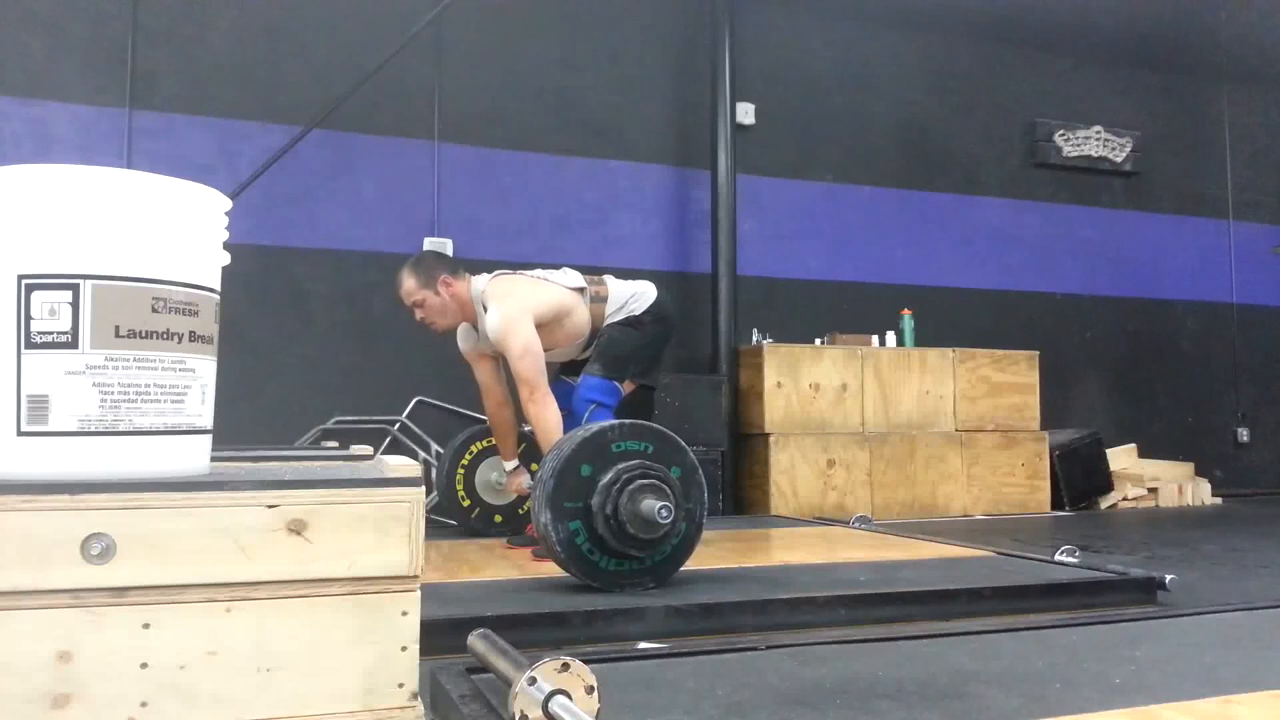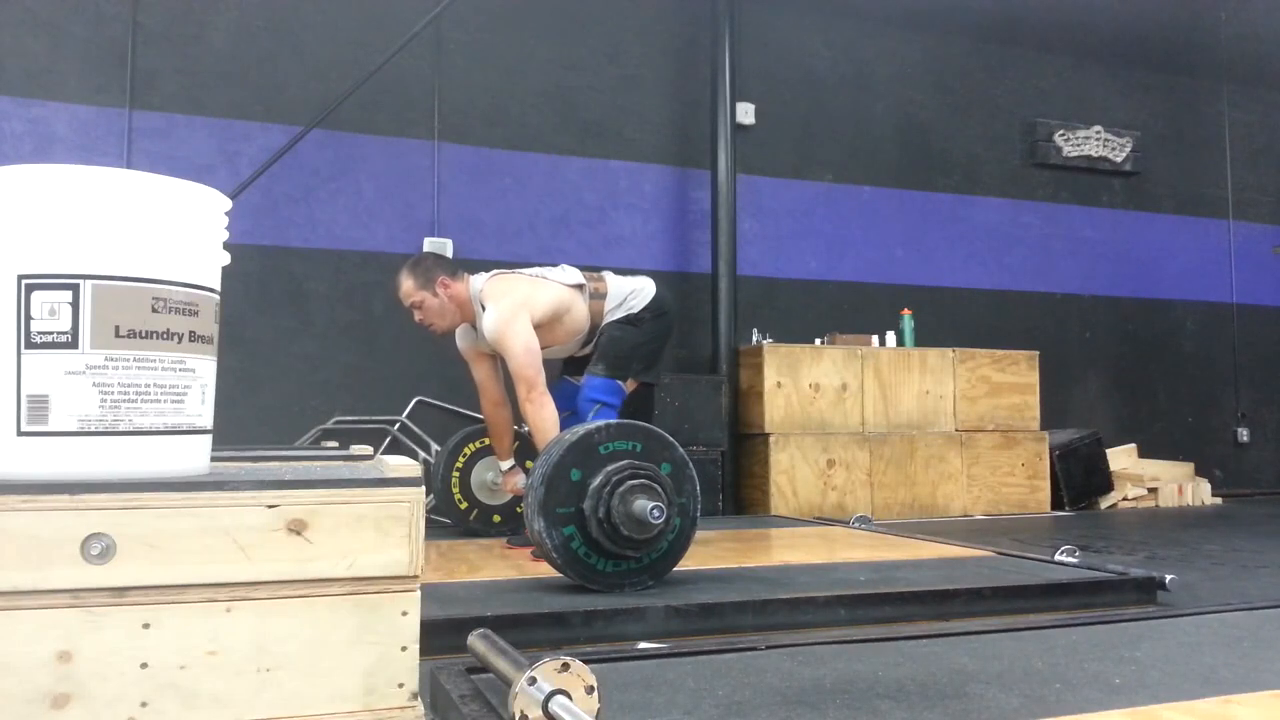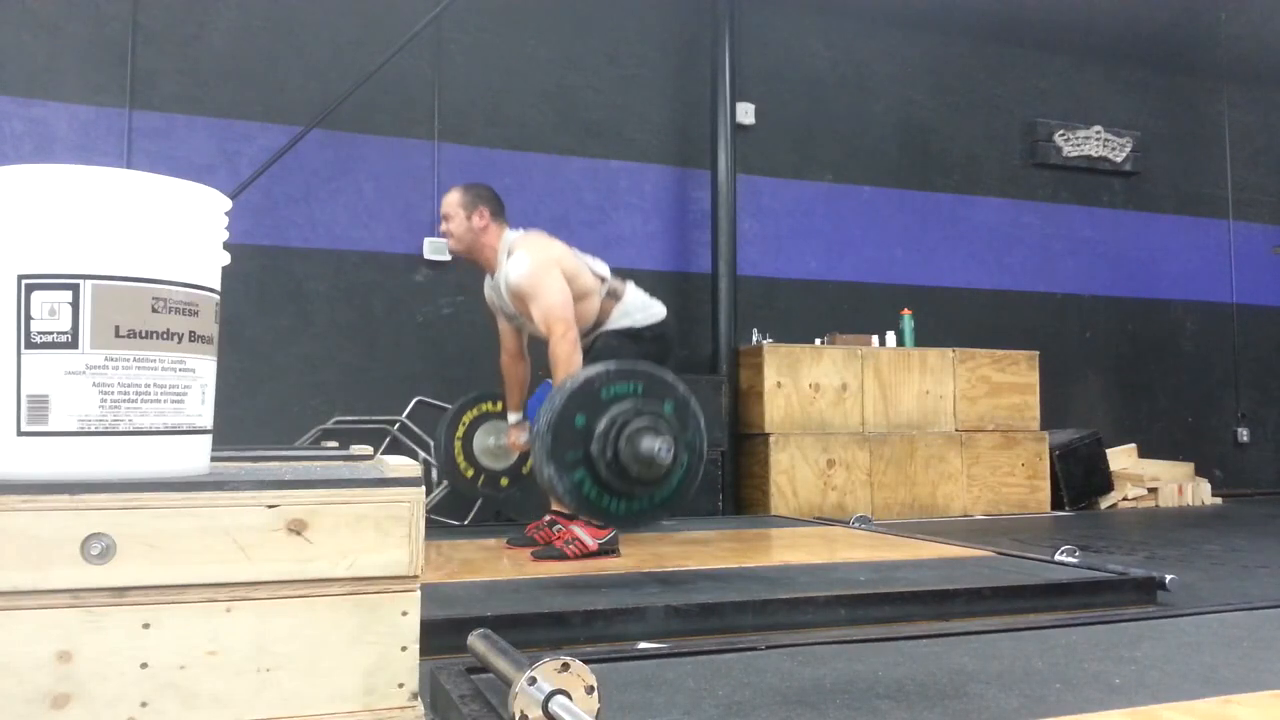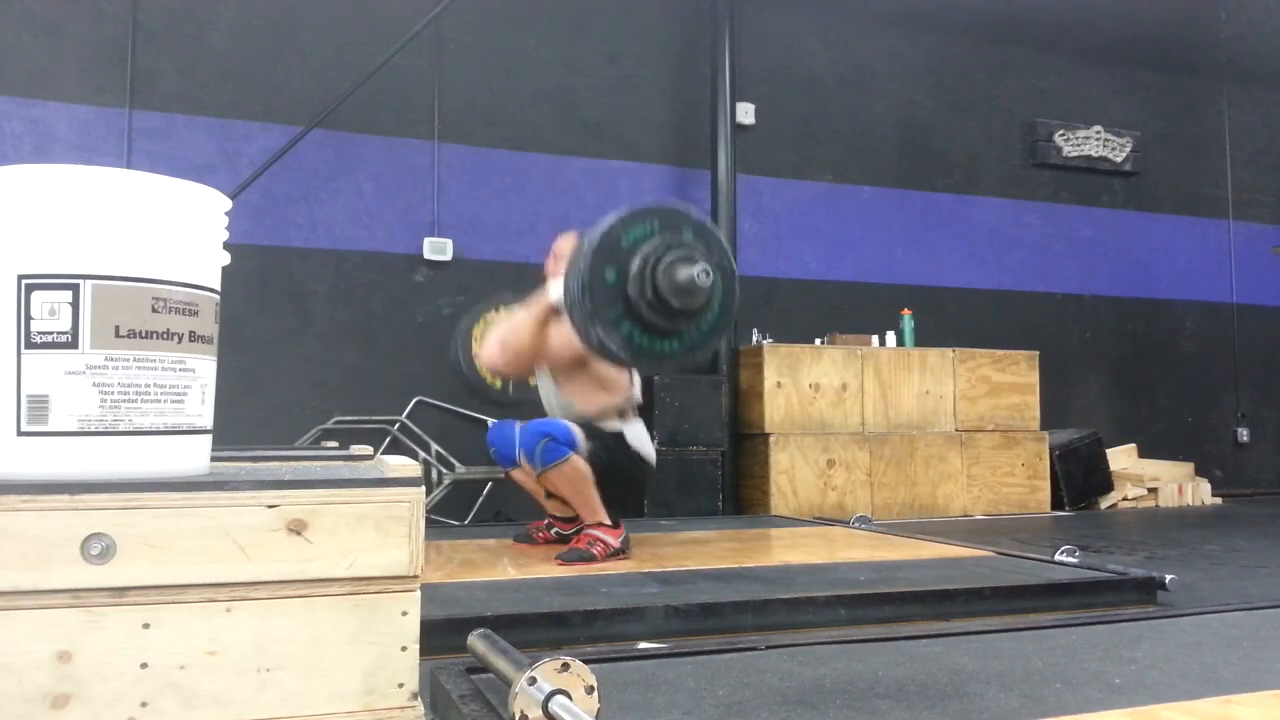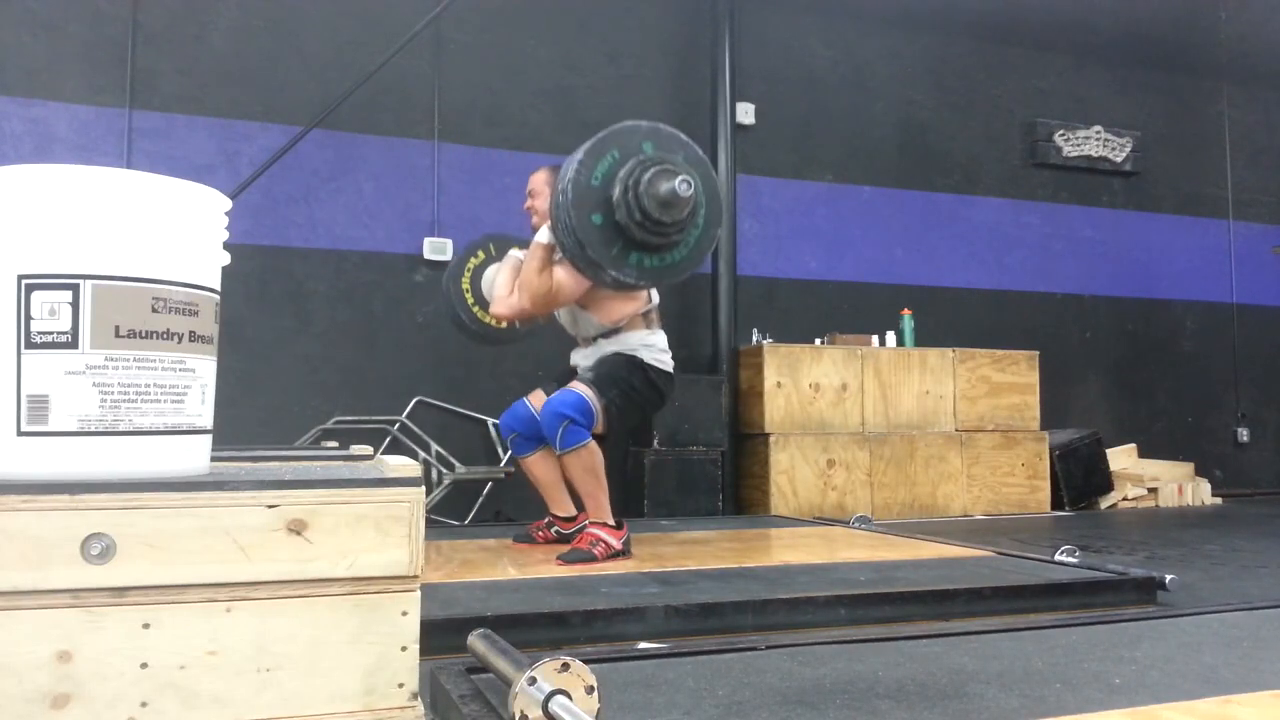
dt=1s
person 1, frame 1
left shoulder: (504, 313)
right shoulder: (470, 332)
left elbow: (535, 397)
right elbow: (496, 401)
right wrist: (512, 466)
left hip: (643, 315)
right hip: (605, 325)
left knee: (591, 402)
right knee: (561, 407)
person 1, frame 2
left shoulder: (501, 313)
right shoulder: (469, 332)
left elbow: (534, 397)
right elbow: (493, 401)
right wrist: (508, 466)
left hip: (641, 312)
right hip: (602, 323)
left knee: (595, 401)
right knee: (563, 408)
person 1, frame 3
left shoulder: (528, 262)
right shoulder: (494, 282)
left elbow: (564, 340)
right elbow: (513, 355)
right wrist: (515, 420)
left hip: (639, 329)
right hip: (604, 336)
left ankle: (595, 529)
right ankle: (561, 519)
person 1, frame 4
right shoulder: (558, 319)
left elbow: (515, 355)
right elbow: (490, 359)
left wrist: (547, 297)
right wrist: (521, 312)
left hip: (622, 454)
right hip: (587, 444)
left knee: (540, 436)
right knee: (501, 435)
left ankle: (605, 530)
right ankle: (567, 519)
person 1, frame 5
right shoulder: (557, 255)
left elbow: (535, 302)
right elbow: (502, 307)
left wrist: (544, 236)
right wrist: (514, 256)
left hip: (639, 364)
right hip: (598, 364)
left knee: (560, 414)
right knee: (515, 423)
left ankle: (607, 531)
right ankle: (566, 520)
